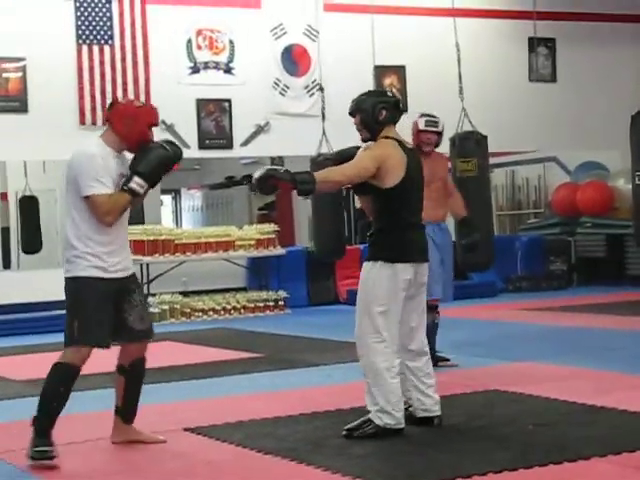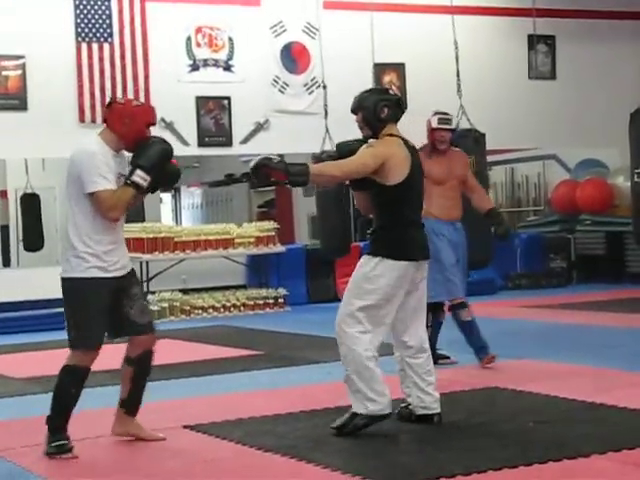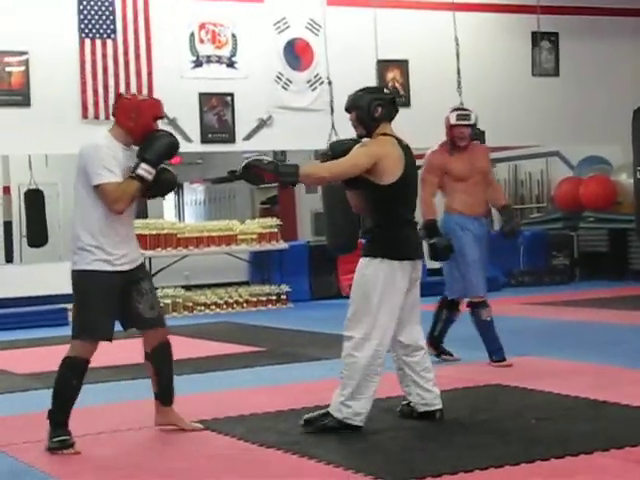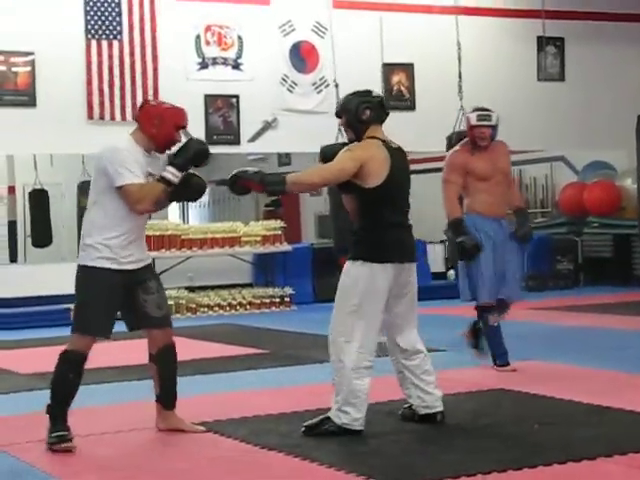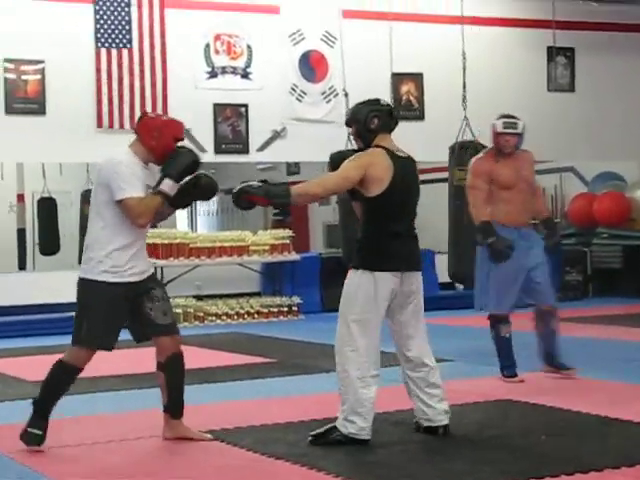
dt=0.2s
person 1, frame 1
left shoulder: (119, 159)
right shoulder: (89, 157)
right elbow: (107, 213)
left wrist: (152, 172)
right wrist: (141, 176)
left hip: (121, 270)
right hip: (88, 273)
left knee: (136, 347)
right knee: (77, 352)
left ankle: (123, 426)
right ankle: (41, 436)
person 1, frame 2
left shoulder: (117, 157)
right shoulder: (89, 156)
right elbow: (110, 209)
left wrist: (150, 181)
right wrist: (142, 172)
left hip: (118, 269)
right hip: (86, 274)
left knee: (144, 339)
right knee: (85, 353)
left ankle: (125, 419)
right ankle: (56, 432)
person 1, frame 3
left shoulder: (129, 152)
right shoulder: (98, 150)
right elbow: (116, 202)
left wrist: (152, 185)
right wrist: (148, 164)
left hip: (129, 262)
right hip: (94, 265)
left knee: (156, 332)
right knee: (85, 345)
left ankle: (164, 410)
right ankle: (58, 427)
person 1, frame 4
left shoulder: (152, 158)
right shoulder: (118, 153)
right elbow: (139, 202)
left wrist: (176, 191)
right wrist: (175, 168)
left hip: (137, 263)
right hip: (100, 264)
left knee: (162, 334)
right knee: (82, 341)
left ankle: (166, 413)
right ankle: (58, 422)
person 1, frame 5
left shoulder: (148, 169)
right shoulder: (118, 166)
right elbow: (140, 217)
left wrist: (181, 195)
right wrist: (171, 179)
left hip: (141, 274)
right hip: (102, 278)
left knee: (170, 343)
right knee: (81, 352)
left ankle: (173, 423)
right ankle: (38, 420)
person 2, frame 1
left shoulder: (378, 152)
right shoulder: (408, 153)
left elbow: (337, 178)
left wrist: (287, 178)
right wrist: (362, 183)
left hip: (390, 257)
right hip: (415, 254)
left knee: (376, 339)
right knee: (411, 338)
left ankle: (388, 417)
right ankle: (425, 408)
person 2, frame 2
left shoulder: (382, 149)
right shoulder: (406, 150)
left elbow: (334, 172)
left wrist: (283, 170)
right wrist: (359, 175)
left hip: (390, 254)
right hip: (414, 252)
left knee: (353, 326)
right knee: (411, 334)
left ankle: (370, 404)
right ankle: (425, 405)
person 2, frame 3
left shoulder: (374, 148)
right shoulder: (400, 149)
left elbow: (325, 173)
left wrist: (274, 171)
right wrist: (351, 175)
left hip: (385, 253)
right hip: (407, 252)
left knee: (364, 336)
right knee: (407, 333)
left ankle: (347, 412)
right ankle: (426, 402)
person 2, frame 4
left shoulder: (362, 151)
right shoulder: (396, 153)
left elbow: (313, 180)
left wrist: (261, 180)
right wrist: (346, 181)
left hip: (372, 256)
right hip: (401, 255)
left knee: (350, 338)
right knee: (405, 335)
left ankle: (347, 417)
right ankle: (428, 404)
person 2, frame 5
left shoulder: (367, 160)
right shoulder: (409, 163)
left elbow: (318, 189)
left wrist: (267, 194)
right wrist: (356, 188)
left hip: (375, 265)
right hip: (408, 264)
left knee: (356, 348)
right knee: (414, 345)
left ankle: (354, 427)
right ankle: (434, 417)
person 3, frame 1
left shoulder: (441, 160)
left elbow: (451, 195)
left wrist: (467, 226)
left hip: (441, 231)
left knee: (437, 295)
right knee: (430, 295)
left ankle: (428, 352)
person 3, frame 2
left shoulder: (460, 157)
right shoulder: (418, 159)
left elbow: (474, 190)
left wrist: (495, 217)
left hip: (456, 229)
right hip: (434, 230)
left knee: (438, 295)
right knee: (454, 294)
left ankle: (428, 349)
right ankle: (480, 350)
person 3, frame 3
left shoulder: (480, 150)
right shoulder: (437, 157)
left elbow: (491, 185)
right elbow: (427, 197)
left wrist: (507, 213)
right wrist: (432, 234)
left hip: (480, 223)
right hip: (458, 225)
left knee: (456, 292)
right knee: (476, 292)
left ankle: (434, 341)
right ankle: (496, 352)
person 3, frame 4
left shoulder: (502, 149)
right shoulder: (458, 156)
right elbow: (451, 197)
left wrist: (522, 217)
right wrist: (459, 233)
left hip: (503, 225)
right hip: (477, 226)
left knee: (508, 293)
right knee: (487, 295)
left ankle: (476, 332)
right ankle: (499, 356)
person 3, frame 5
left shoulder: (526, 158)
right shoulder: (482, 164)
right elbow: (477, 203)
left wrist: (549, 226)
right wrist: (489, 236)
left hip: (527, 235)
right hip: (501, 235)
left knee: (546, 301)
right knee: (499, 307)
left ankle: (552, 359)
right ankle: (507, 367)
